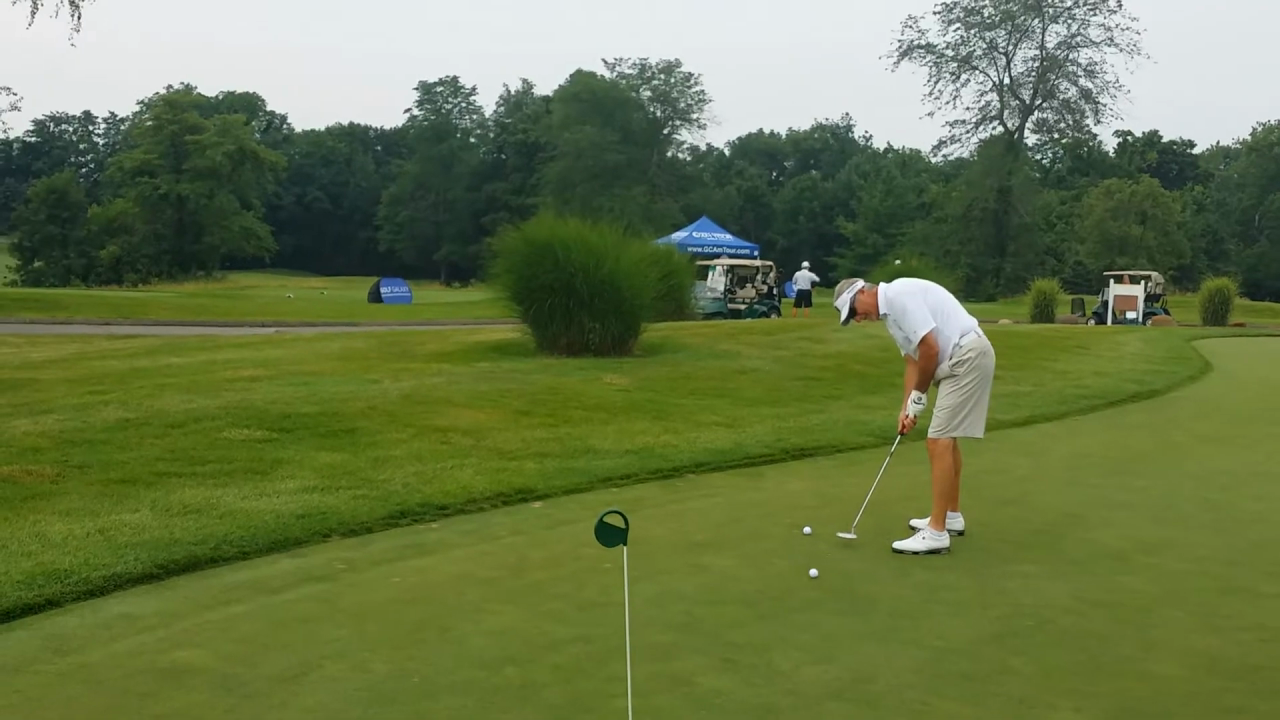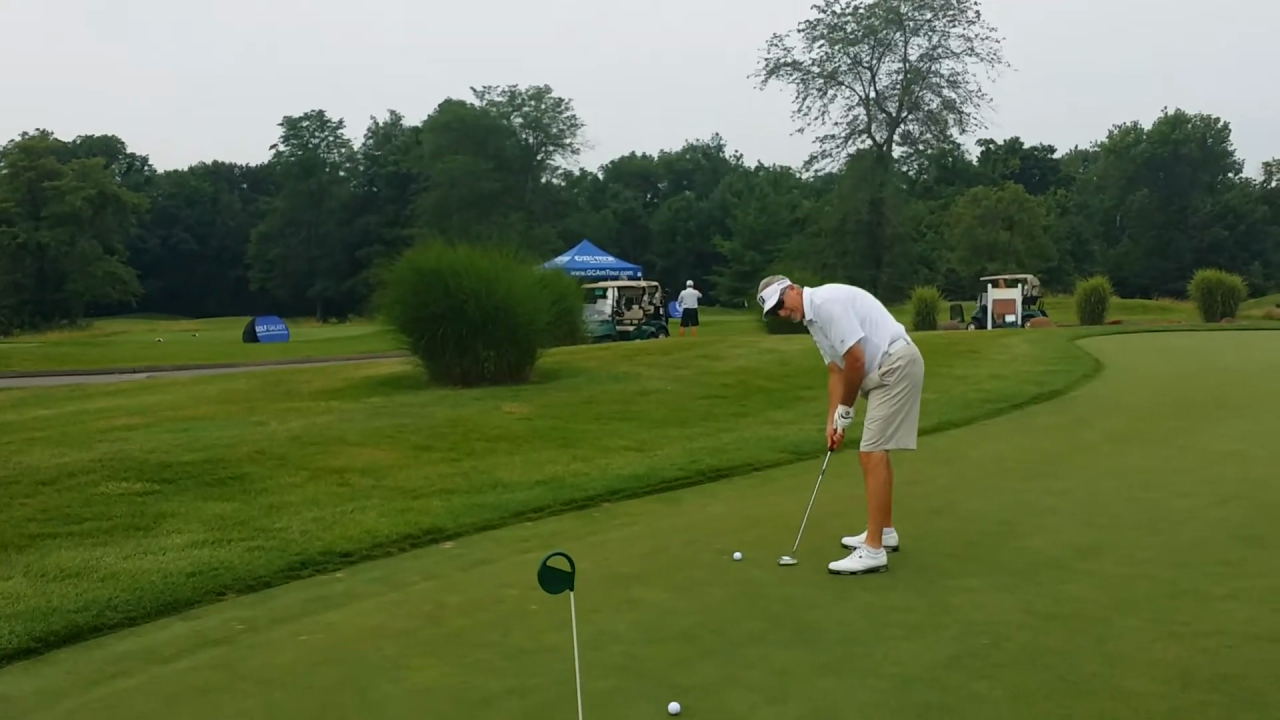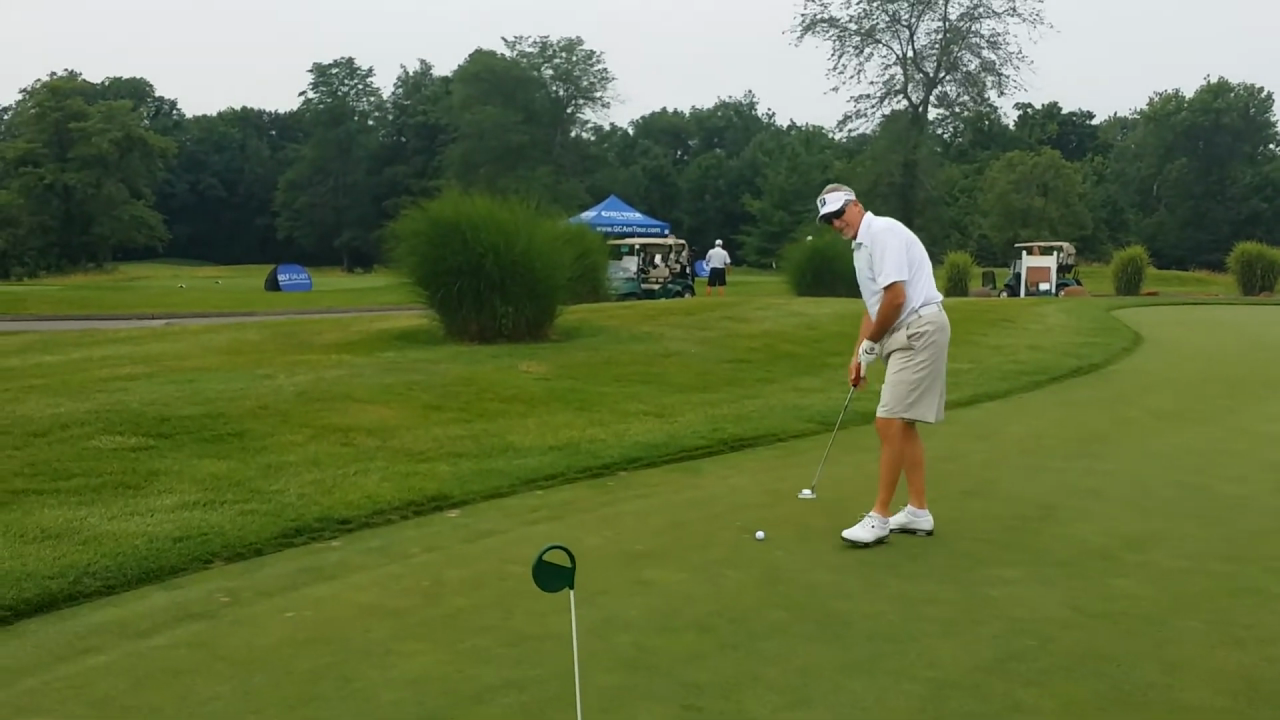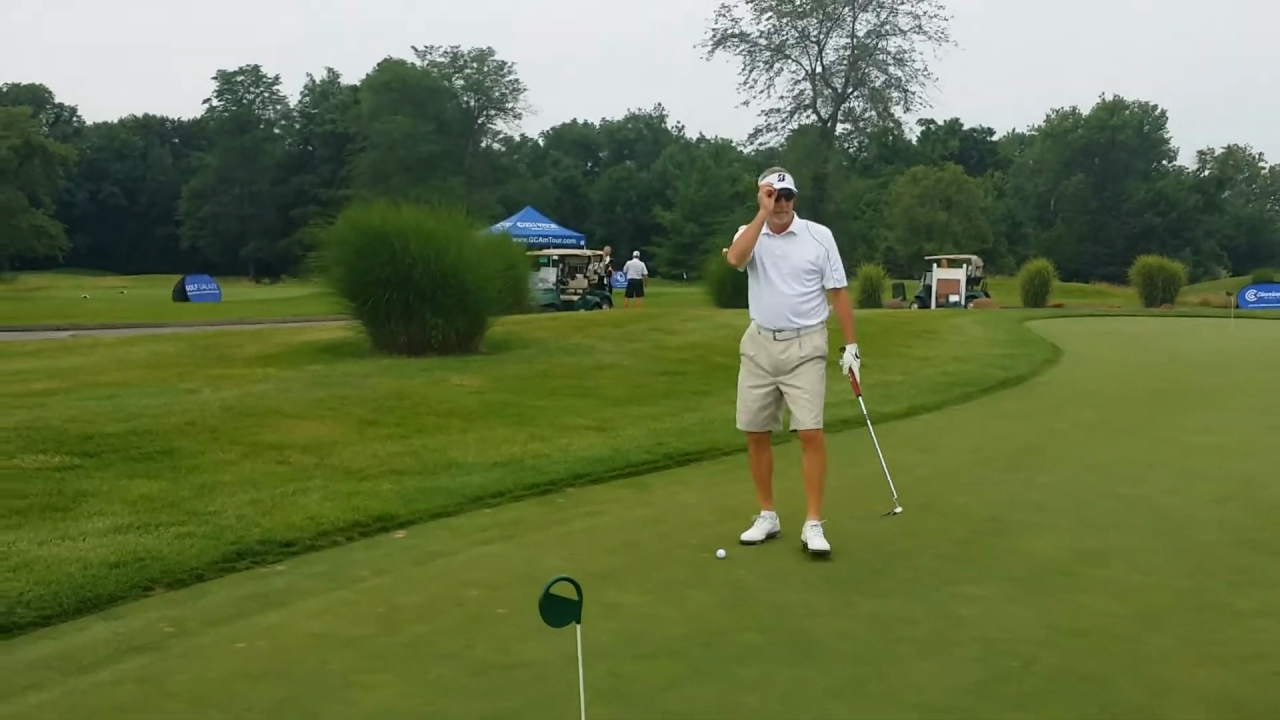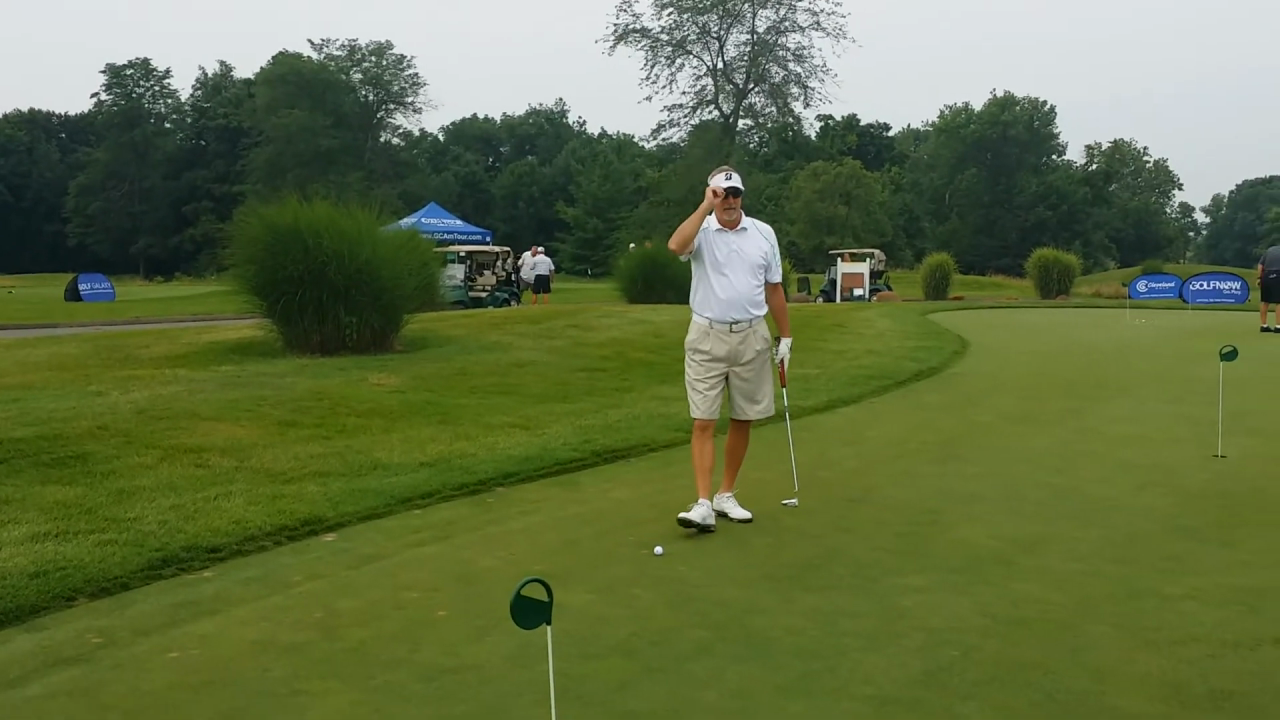
dt=1s
person 1, frame 1
left shoulder: (899, 295)
right shoulder: (890, 312)
left elbow: (930, 348)
right elbow: (913, 360)
left wrist: (918, 396)
right wrist: (906, 407)
left hip: (967, 357)
right hip: (960, 361)
left knee: (939, 442)
right knee: (946, 438)
left ankle: (936, 533)
right ankle: (951, 516)
person 1, frame 2
left shoulder: (827, 301)
right shoulder: (814, 318)
left elbow: (856, 360)
right elbow: (837, 370)
left wrist: (844, 411)
right wrist: (832, 420)
left hip: (896, 365)
right hip: (886, 370)
left knee: (872, 455)
right knee: (877, 452)
left ankle: (873, 550)
right ankle: (884, 531)
person 1, frame 3
left shoulder: (884, 232)
right shoulder: (860, 246)
left elbow: (896, 297)
right elbow: (875, 304)
left wrist: (869, 343)
right wrist: (860, 352)
left hip: (918, 331)
right hip: (904, 336)
left knee: (889, 423)
right knee: (902, 425)
left ankle: (878, 515)
right ankle: (917, 511)
person 1, frame 4
left shoulder: (819, 235)
right shoulder: (749, 234)
left elbow: (838, 294)
right elbow: (734, 259)
left wrist: (850, 346)
right wrist: (763, 214)
left hip: (805, 346)
right hip: (759, 345)
left knee: (810, 433)
right knee: (756, 434)
left ankle: (814, 524)
right ankle: (767, 516)
person 1, frame 5
left shoulder: (764, 233)
right shoulder: (700, 231)
left elbow: (774, 290)
right elbow: (675, 246)
left wrist: (785, 338)
right wrist: (706, 206)
left hip: (752, 338)
right hip: (707, 338)
left knee: (742, 421)
right knee: (703, 423)
left ankle: (726, 495)
right ankle: (703, 505)
